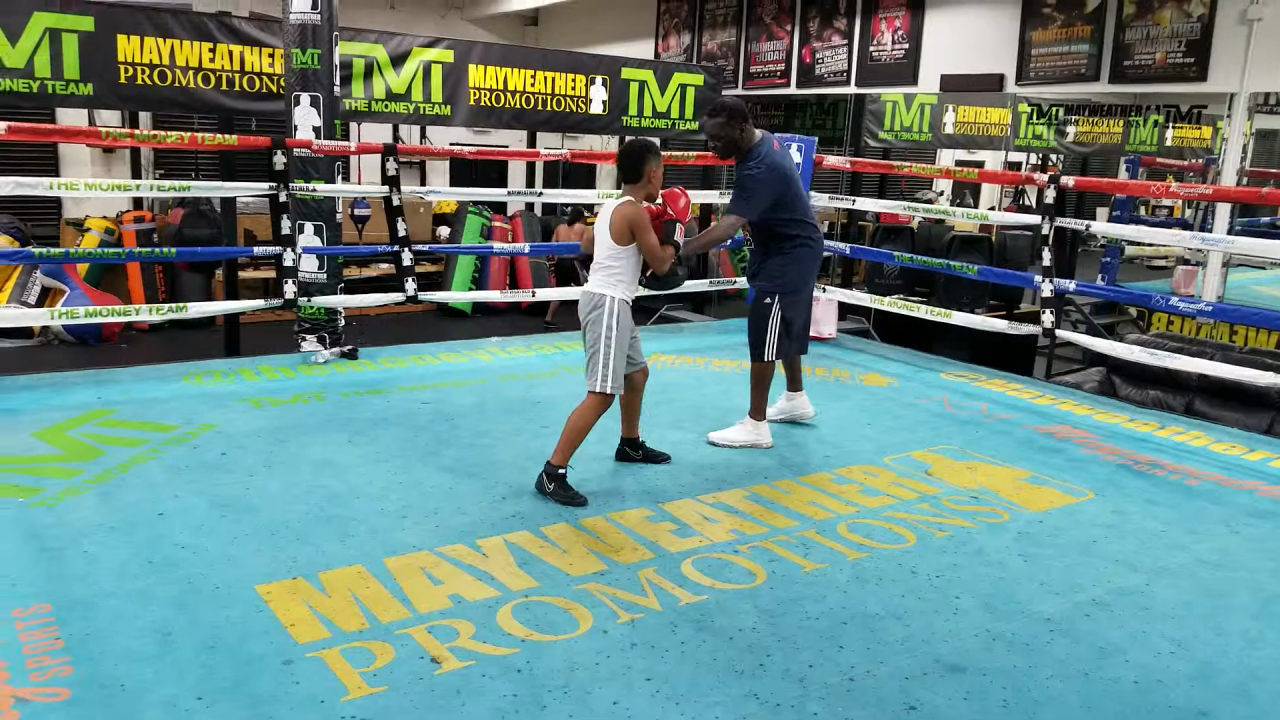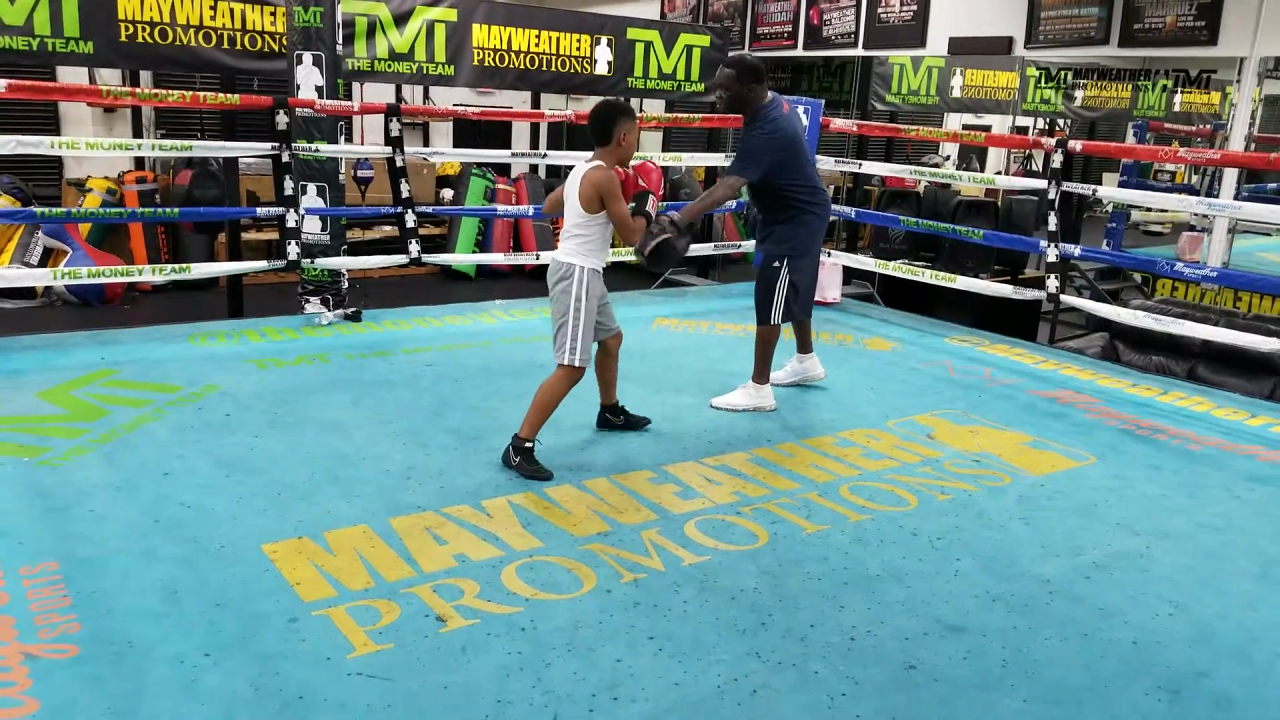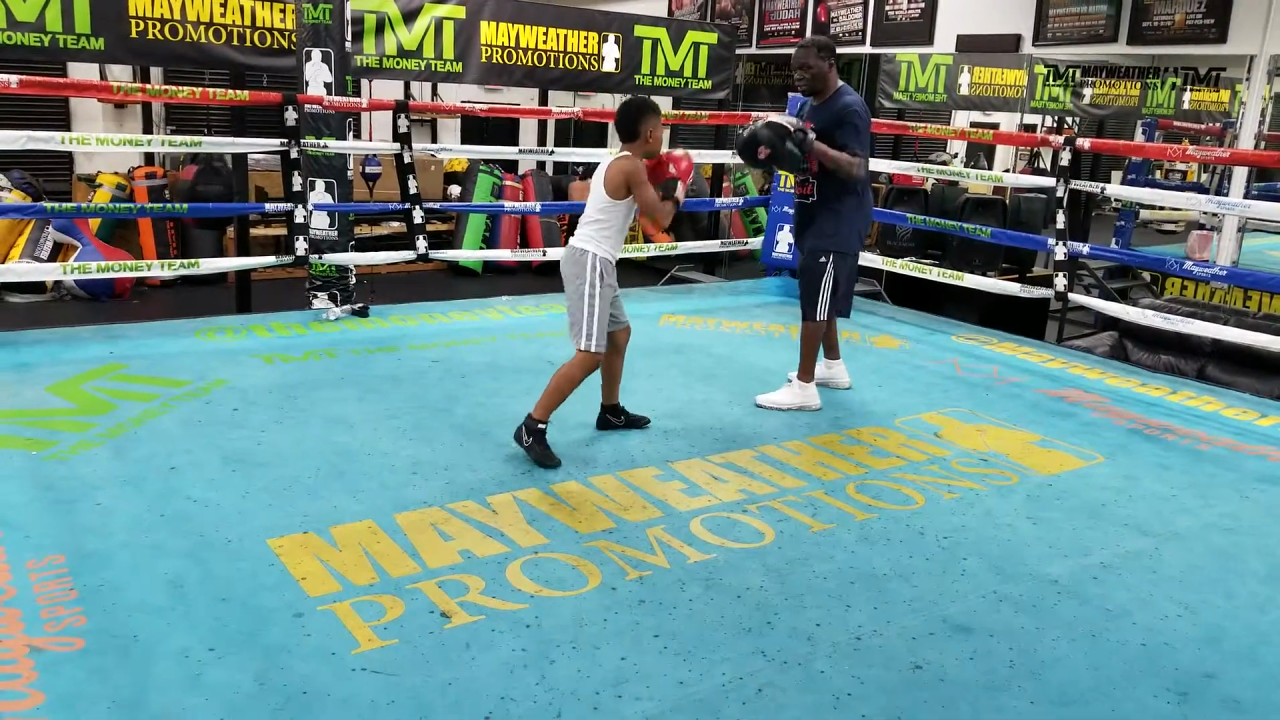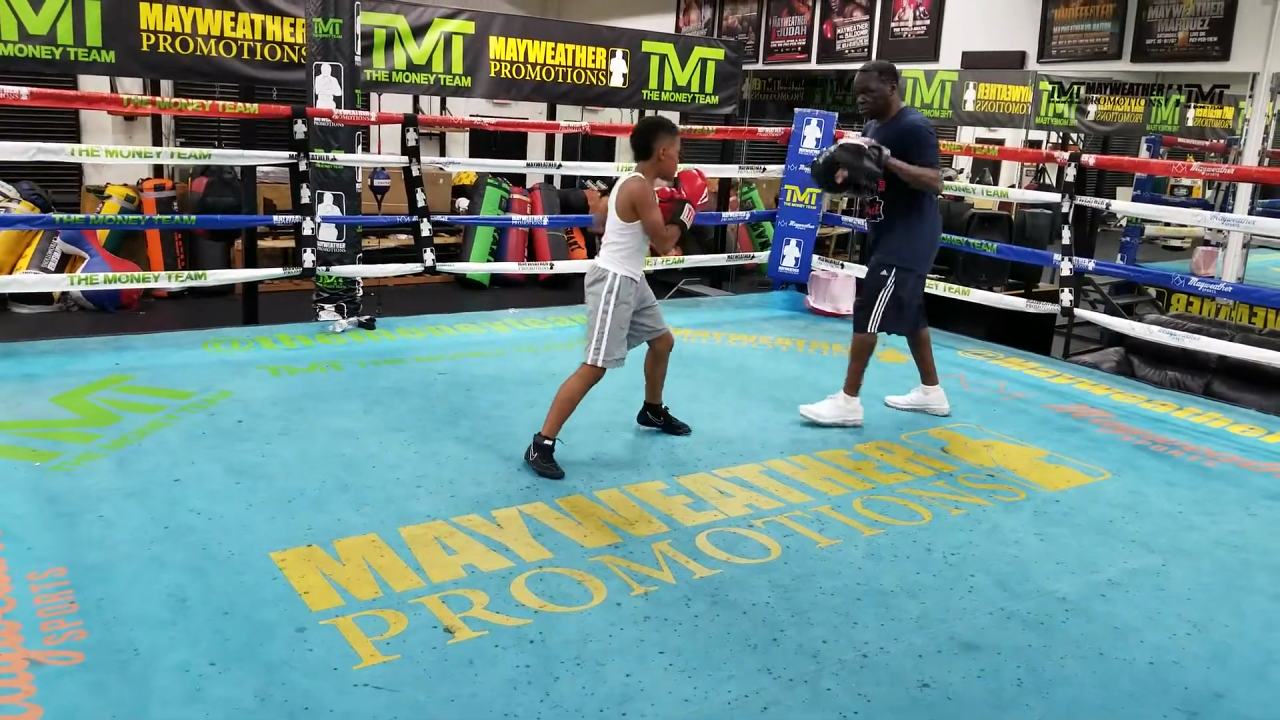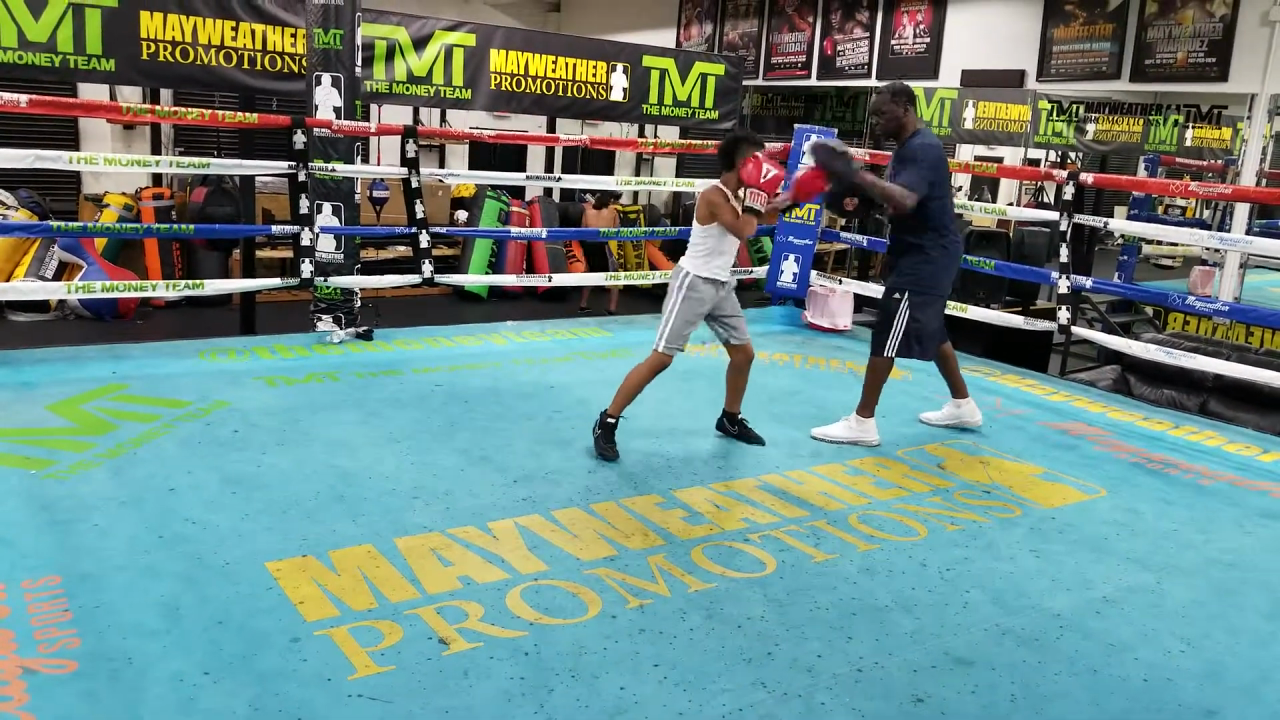
dt=1s
person 1, frame 1
left shoulder: (760, 168)
right shoulder: (763, 141)
left elbow: (728, 226)
left wrist: (681, 251)
left hip: (790, 253)
right hip: (788, 248)
left knee: (763, 334)
right knee: (784, 327)
left ankle: (755, 425)
right ankle: (795, 399)
person 1, frame 2
left shoulder: (767, 131)
right shoulder: (772, 104)
left elbow: (728, 187)
left wrist: (677, 218)
left hip: (795, 219)
right hip: (793, 212)
left knee: (768, 299)
right knee: (792, 292)
left ankle: (758, 390)
right ankle: (806, 361)
person 1, frame 3
left shoulder: (849, 107)
right shoulder: (808, 105)
left elbow: (855, 169)
left wrist: (809, 139)
left hip: (841, 216)
right hip: (814, 214)
left knee: (815, 297)
right knee: (822, 295)
left ankle: (804, 387)
right ankle: (832, 366)
person 1, frame 4
left shoulder: (915, 127)
right shoulder: (872, 128)
left elbow: (933, 181)
left wrist: (886, 158)
right wrist: (845, 176)
left hip: (910, 235)
right hip: (889, 233)
left knee: (869, 311)
right knee: (909, 312)
left ankle: (849, 400)
right ankle: (931, 392)
person 1, frame 5
left shoulder: (923, 148)
right shoulder: (905, 146)
left elbow: (903, 201)
left wrist: (857, 175)
right wrist: (864, 199)
left hip: (927, 257)
right hip: (920, 254)
left knee: (887, 336)
right knee: (930, 331)
left ankle: (862, 422)
right ankle: (963, 405)
person 2, frame 1
left shoulder: (613, 206)
right shoulder: (635, 212)
left elbow: (587, 243)
right elbow: (661, 265)
right wrist: (675, 224)
left hip: (609, 302)
right hip: (608, 304)
left knee: (637, 374)
right knee: (602, 394)
left ankle: (631, 445)
right ankle: (552, 474)
person 2, frame 2
left shoulder: (582, 170)
right shoulder: (605, 178)
left elbow: (549, 208)
right elbow: (631, 236)
right wrist: (647, 200)
left hip: (583, 272)
right hip: (577, 274)
left knee: (611, 339)
right knee: (572, 367)
left ankle: (611, 412)
right ankle: (519, 447)
person 2, frame 3
left shoulder: (614, 165)
right shoulder: (631, 168)
right elbow: (661, 219)
left wrist: (660, 178)
right wrist: (677, 184)
left hip: (598, 263)
right hip: (589, 263)
left knee: (620, 335)
right knee: (590, 354)
left ankle: (610, 411)
right ankle: (532, 428)
person 2, frame 4
left shoulder: (632, 182)
right shoulder: (640, 189)
left elbow: (601, 220)
right elbow: (664, 243)
right wrist: (687, 205)
left hip: (630, 280)
right hip: (613, 281)
left knee: (663, 342)
right knee: (594, 367)
left ankle: (653, 410)
right ankle: (541, 445)
person 2, frame 5
left shoulder: (736, 192)
right shoulder: (713, 194)
left elbow: (750, 222)
right elbow: (746, 230)
left wrist: (784, 198)
right wrist: (760, 191)
left hip: (720, 286)
right hip: (694, 282)
left knee: (744, 353)
right knee: (661, 357)
left ankle: (731, 419)
right ankle: (607, 424)
